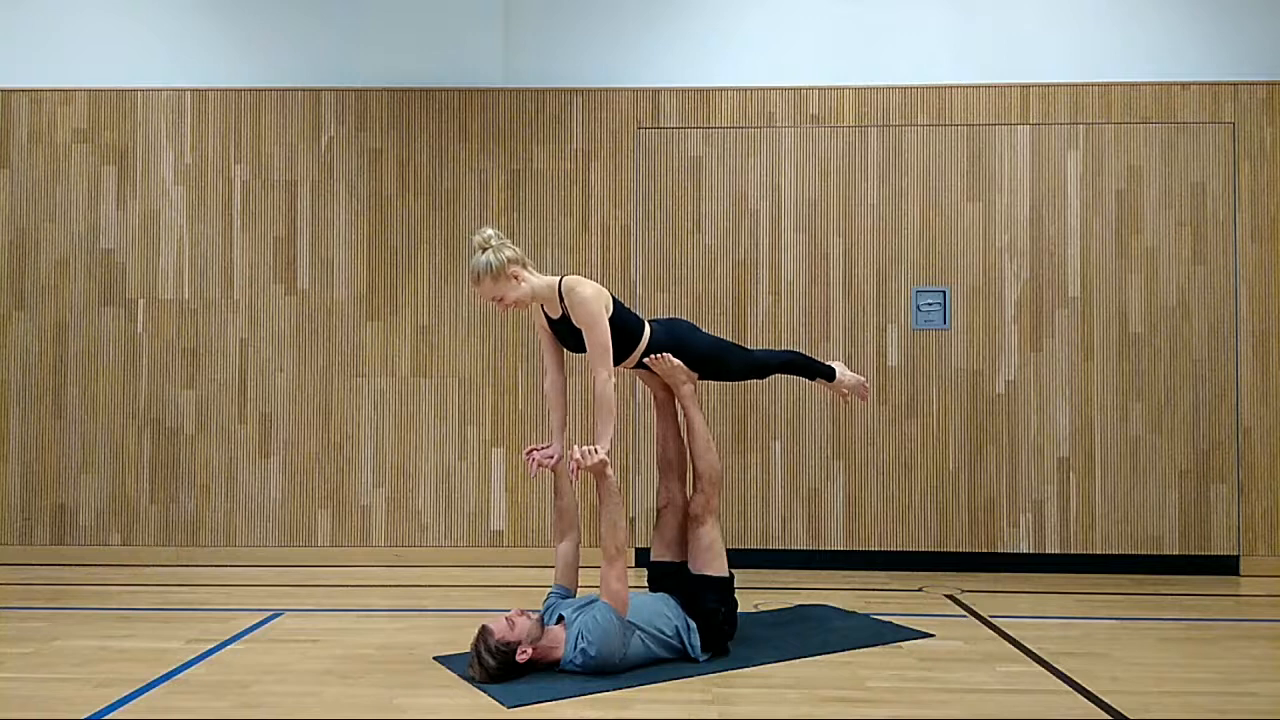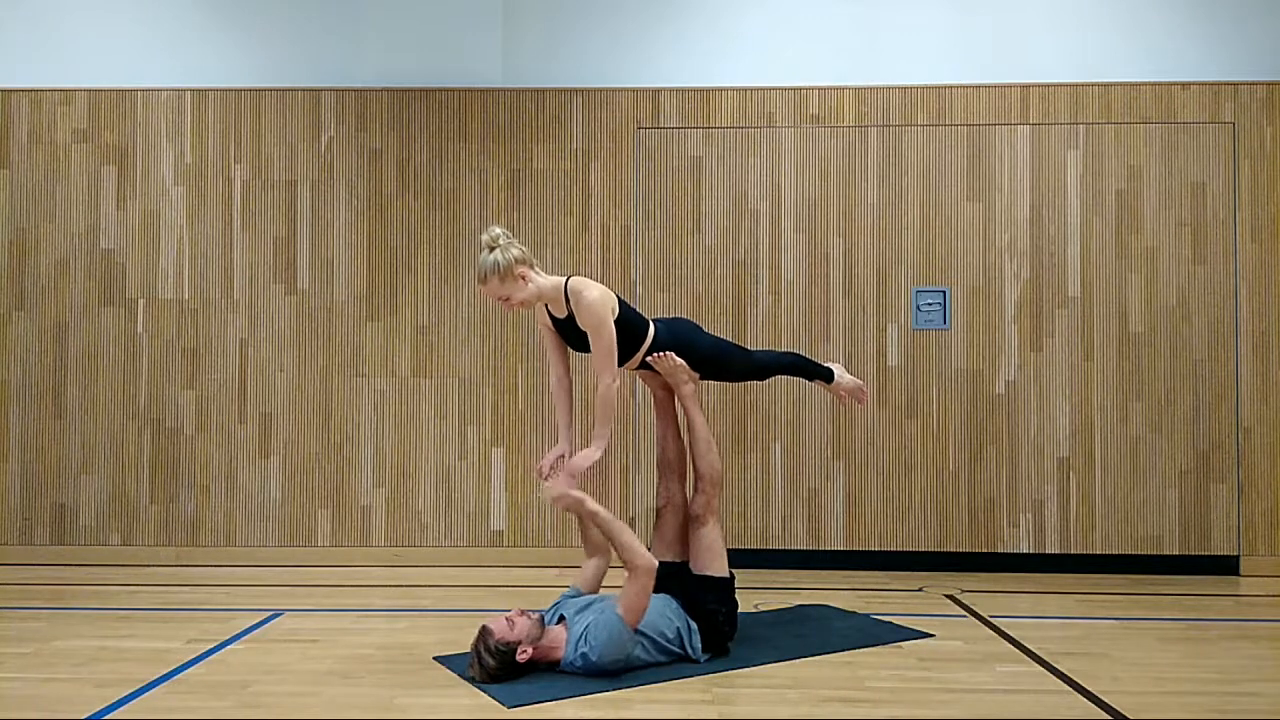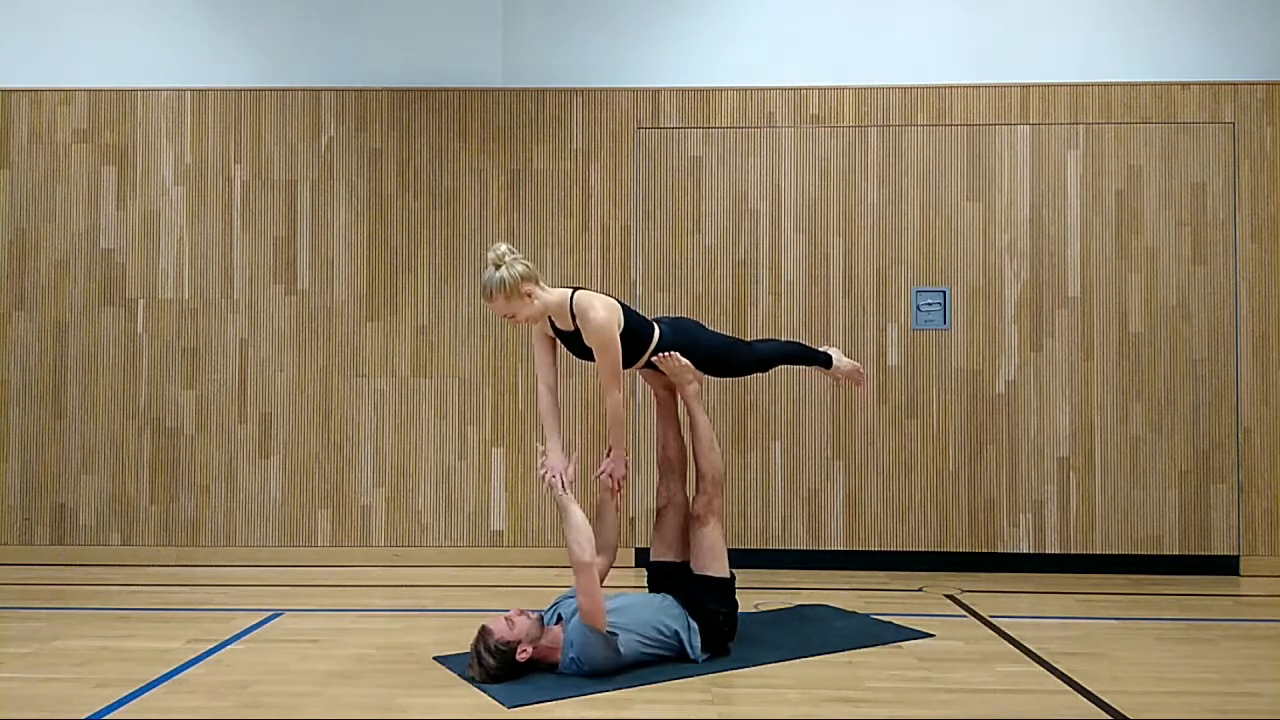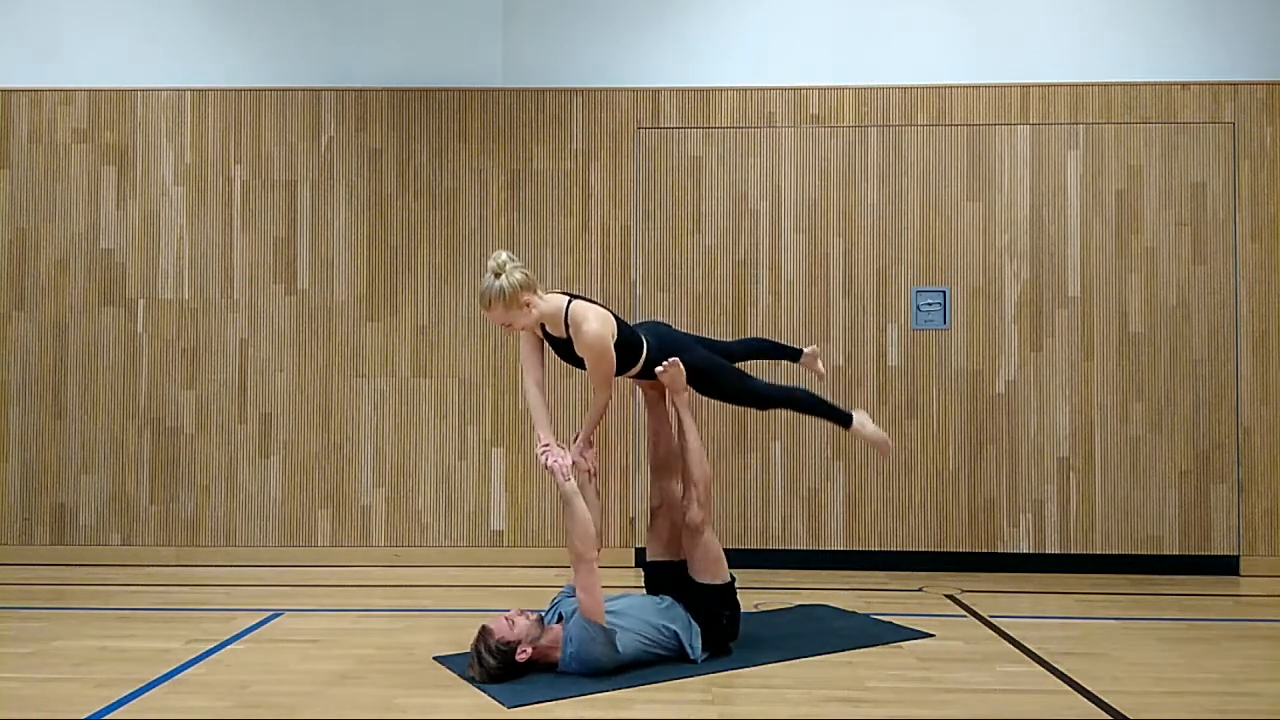
dt=0.7s
person 1, frame 1
left shoulder: (579, 294)
right shoulder: (542, 311)
left elbow: (604, 375)
right elbow: (554, 377)
left wrist: (602, 444)
right wrist: (557, 441)
left hip: (676, 346)
right hip: (654, 360)
left knee: (754, 364)
right knee: (752, 365)
left ankle: (831, 372)
right ankle: (827, 374)
person 1, frame 2
left shoulder: (586, 297)
right shoulder: (544, 310)
left elbow: (608, 377)
right elbow: (559, 377)
left wrist: (596, 445)
right wrist: (563, 441)
left hip: (678, 346)
right hip: (655, 358)
left knee: (755, 367)
right knee: (751, 367)
left ankle: (829, 374)
right ankle: (824, 377)
person 1, frame 3
left shoulder: (593, 315)
right shoulder: (545, 318)
left elbow: (613, 393)
right elbow: (545, 387)
left wrist: (617, 455)
right wrist: (555, 451)
left hip: (684, 345)
right hip: (657, 347)
left knee: (758, 357)
right knee: (754, 356)
left ankle: (828, 359)
right ankle: (823, 359)
person 1, frame 4
left shoulder: (588, 330)
right shoulder: (536, 313)
left elbow: (603, 393)
right elbow: (532, 385)
left wrist: (584, 438)
right wrist: (546, 440)
left hip: (670, 357)
right hip: (644, 340)
left knee: (763, 395)
right knee: (731, 350)
left ankle: (853, 421)
right ankle: (802, 355)
person 2, frame 1
left shoulder: (554, 616)
right shoulder: (593, 648)
left elbow: (567, 540)
right elbow: (615, 557)
left wrist: (560, 472)
right wrist: (604, 477)
left hip: (669, 601)
right hip: (704, 620)
right knee: (702, 506)
left ankle: (665, 394)
right ankle: (685, 393)
person 2, frame 2
left shoulder: (557, 617)
right shoulder: (595, 652)
left elbow: (597, 556)
right elbow: (646, 565)
left wrist: (579, 502)
right wrist: (588, 506)
left hip: (671, 604)
right hip: (704, 622)
right knee: (702, 506)
left ankle: (664, 394)
right ankle: (686, 392)
person 2, frame 3
left shoulder: (557, 616)
right shoulder: (583, 653)
left elbow: (602, 556)
right elbow: (586, 563)
left wrist: (607, 493)
right wrist: (564, 498)
left hip: (671, 602)
right hip: (704, 621)
right knee: (705, 507)
left ankle: (667, 394)
right ankle: (689, 392)
person 2, frame 4
left shoulder: (556, 616)
right shoulder: (583, 651)
left elbow: (589, 549)
right elbow: (584, 560)
left wrist: (584, 480)
right wrist: (567, 487)
left hip: (670, 607)
right hip: (705, 624)
right knee: (695, 515)
left ankle: (655, 394)
right ankle: (679, 401)
